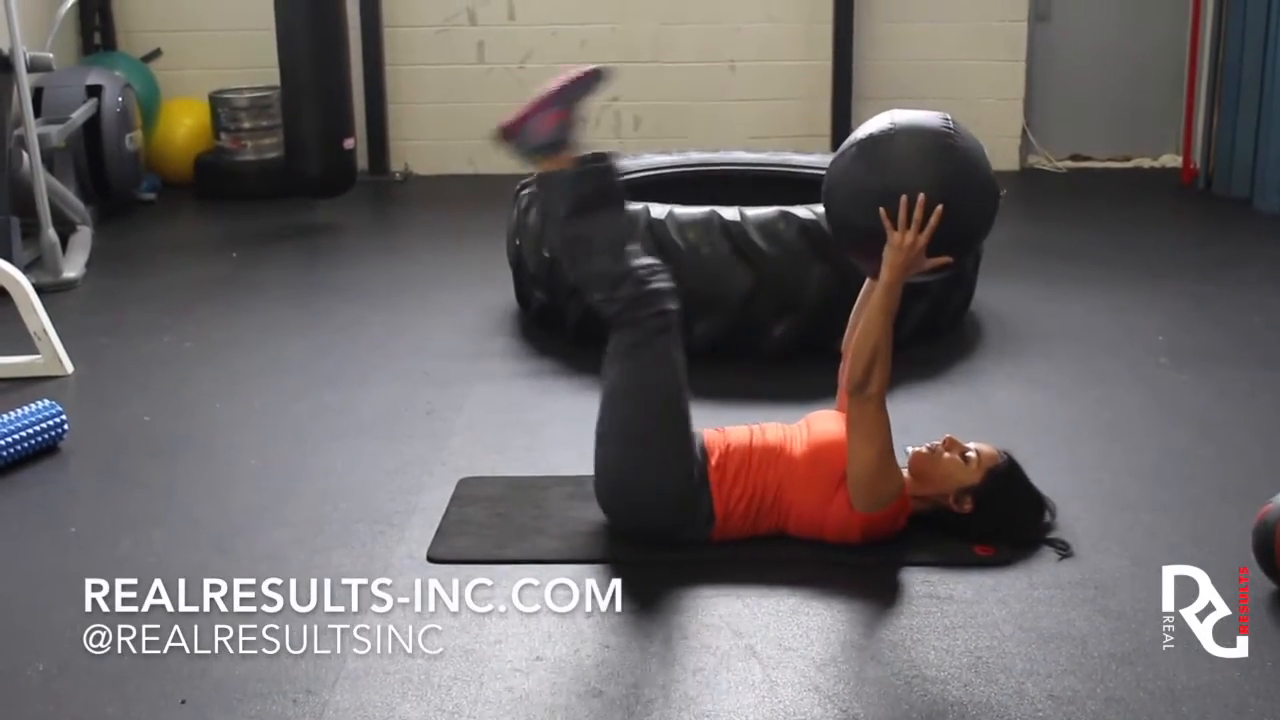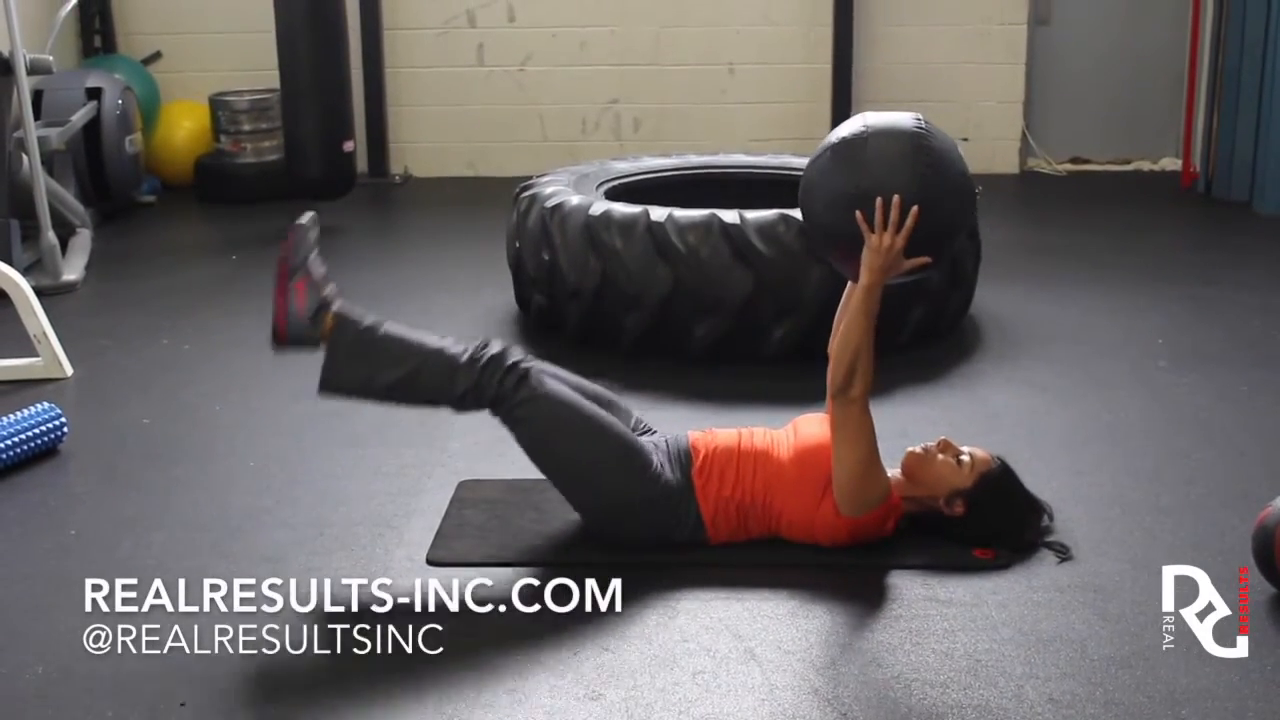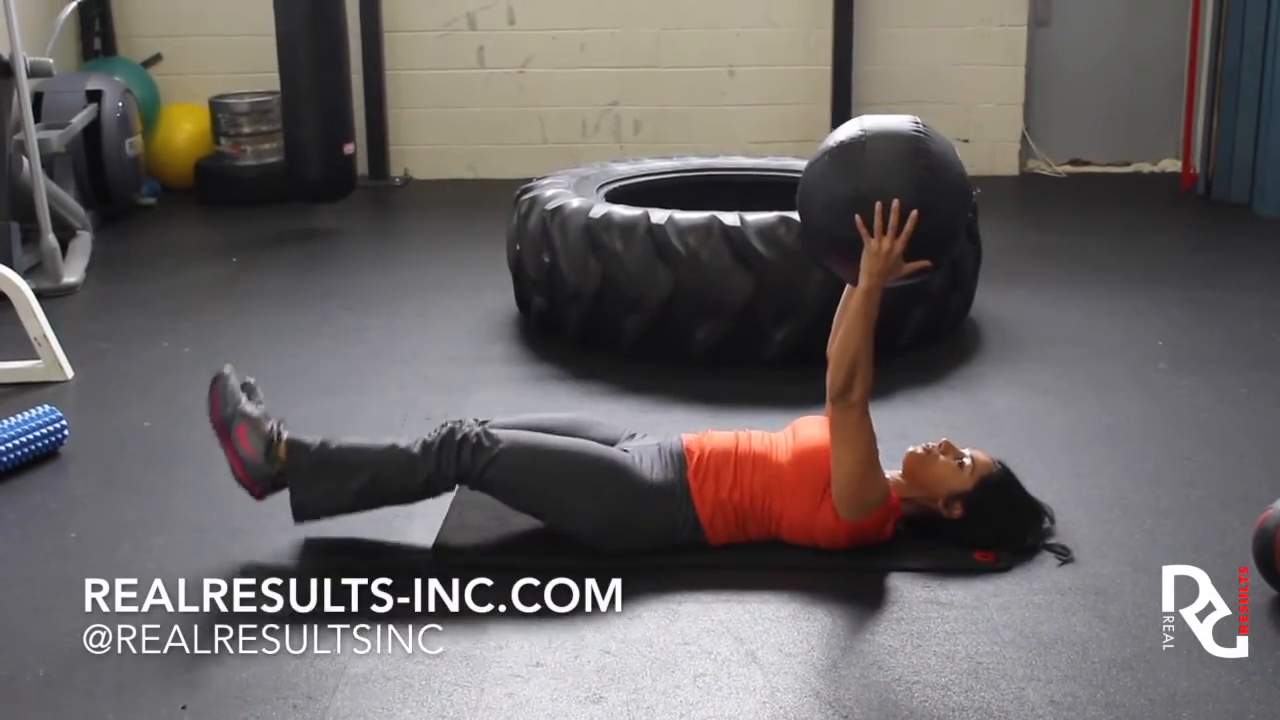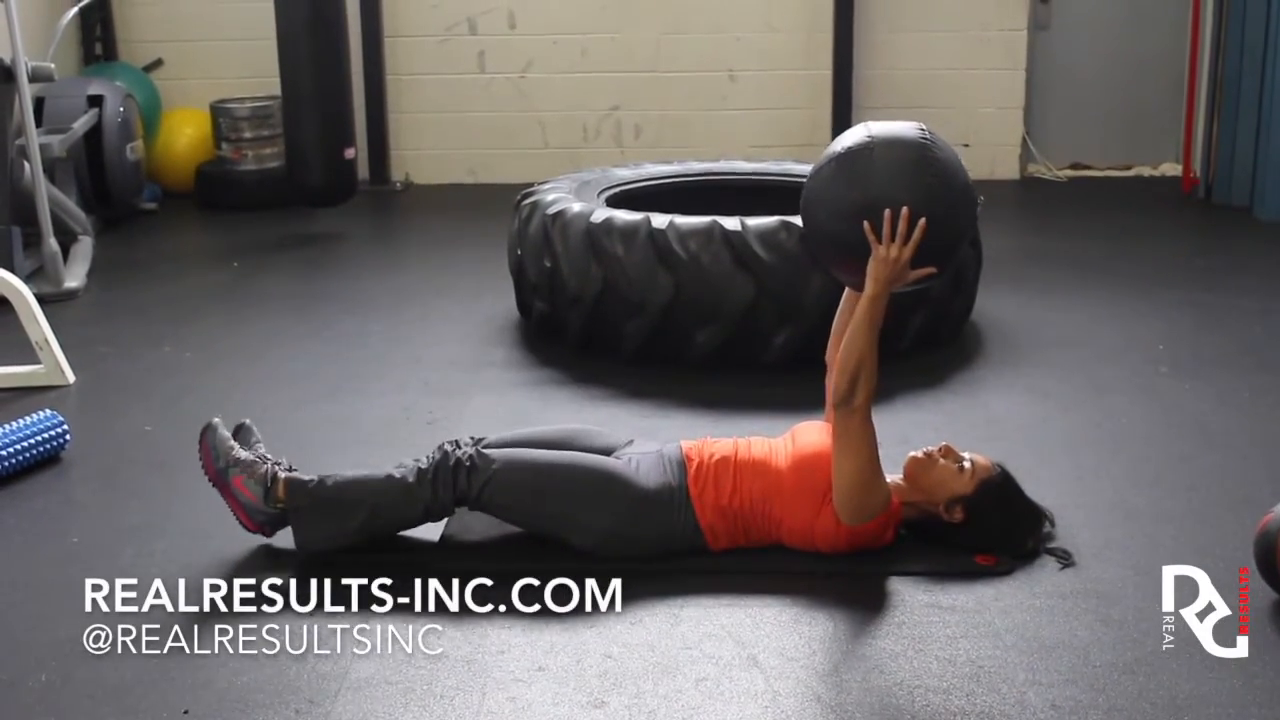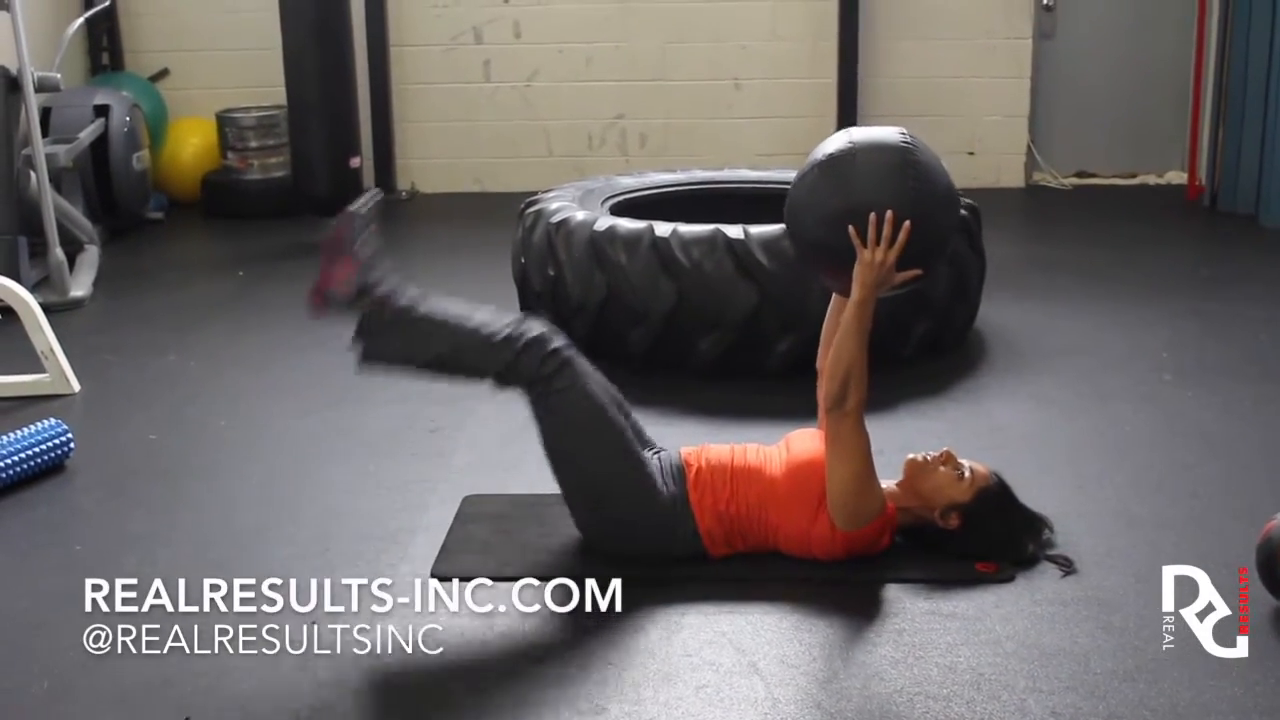
dt=0.5s
person 1, frame 1
left shoulder: (883, 503)
right shoulder: (895, 484)
left elbow: (868, 384)
right elbow: (853, 358)
left wrist: (895, 274)
right wrist: (881, 268)
left hip: (657, 498)
right hip: (701, 467)
left knee: (649, 309)
right knee: (645, 312)
left ankle: (555, 161)
right ankle: (557, 162)
person 1, frame 2
left shoulder: (870, 509)
right shoulder: (880, 486)
left elbow: (844, 390)
right elbow: (844, 373)
left wrist: (872, 282)
right wrist: (866, 274)
left hip: (654, 504)
right hip: (666, 462)
left knee: (500, 374)
right knee: (514, 369)
left ankle: (322, 323)
right ankle: (329, 323)
person 1, frame 3
left shoulder: (868, 512)
right shoulder: (878, 482)
left elbow: (845, 393)
right elbow: (841, 372)
left wrist: (870, 282)
right wrist: (863, 276)
left hip: (650, 505)
right hip: (660, 463)
left knee: (465, 451)
right knee: (479, 432)
left ankle: (281, 460)
right ankle: (289, 452)
person 1, frame 4
left shoulder: (869, 515)
right shoulder: (875, 486)
left elbow: (849, 400)
right elbow: (838, 369)
left wrist: (878, 289)
right wrist: (862, 277)
left hip: (651, 511)
right hip: (659, 466)
left knee: (461, 475)
right knee: (471, 450)
left ankle: (281, 501)
right ankle: (287, 484)
person 1, frame 5
left shoulder: (862, 521)
right shoulder: (879, 503)
left elbow: (842, 405)
right elbow: (833, 391)
left wrist: (864, 290)
right wrist: (853, 289)
left hip: (653, 520)
right hip: (663, 476)
left knee: (540, 355)
right knee: (539, 350)
left ankle: (367, 295)
right ankle: (372, 288)
